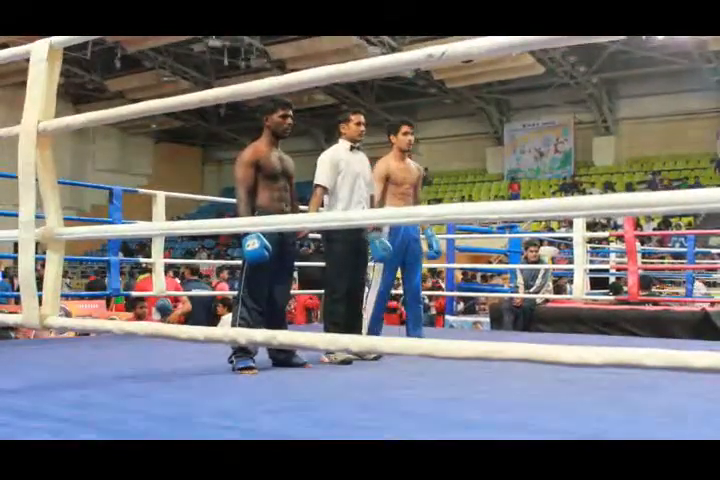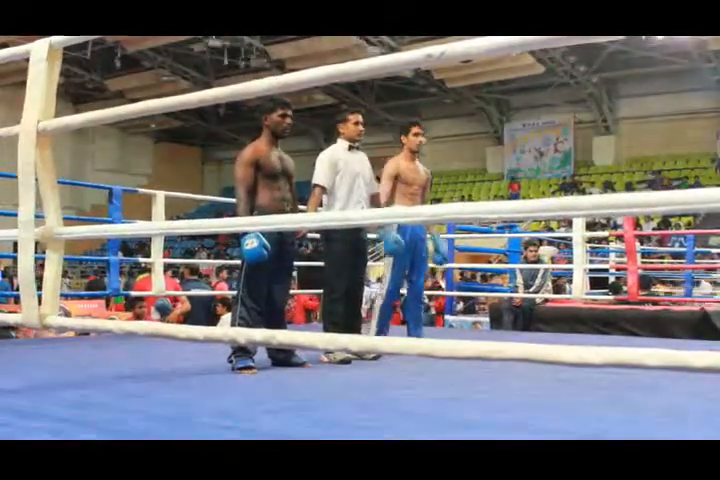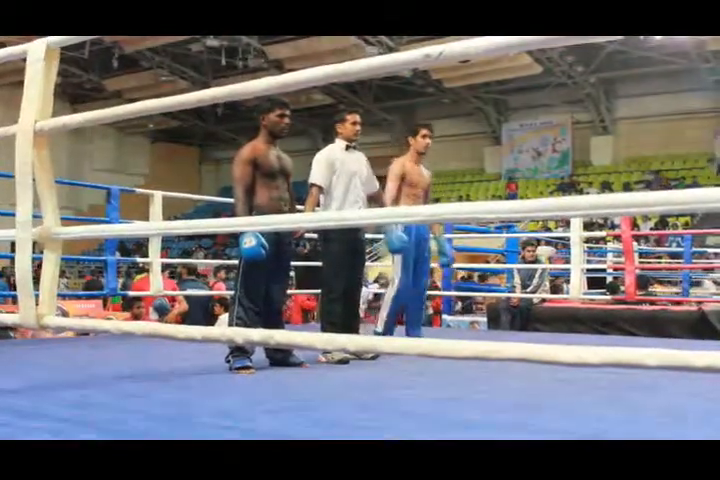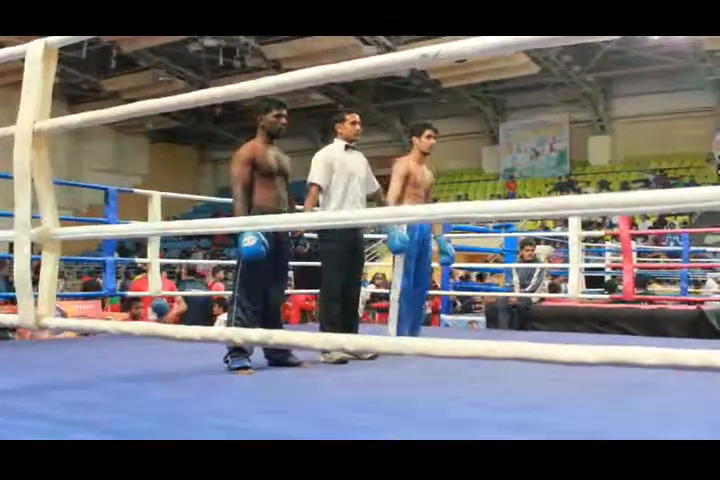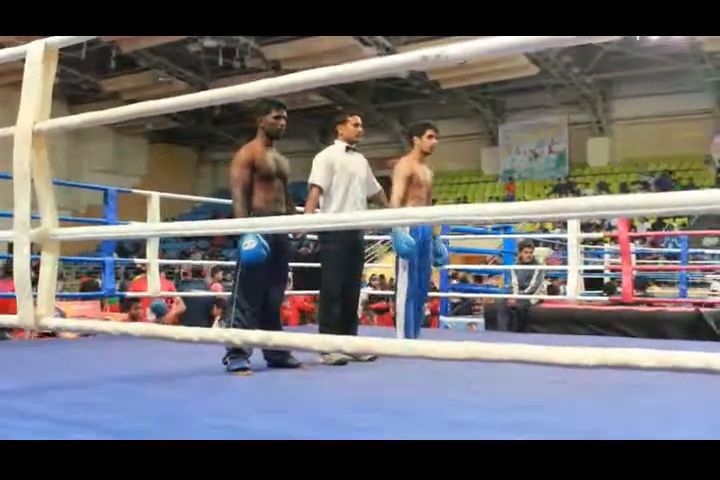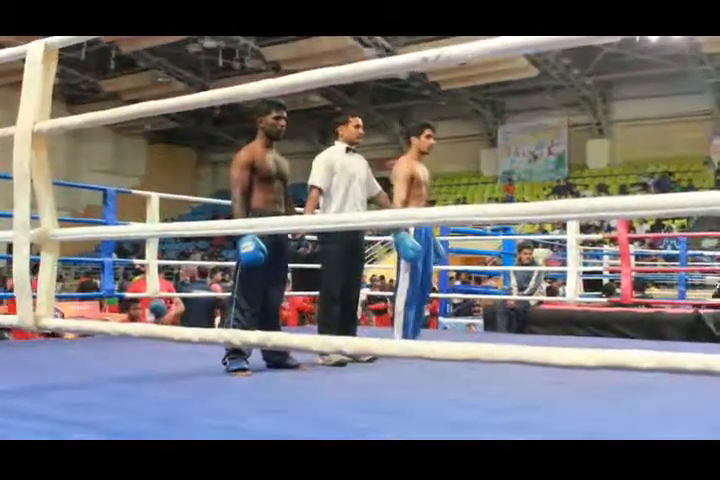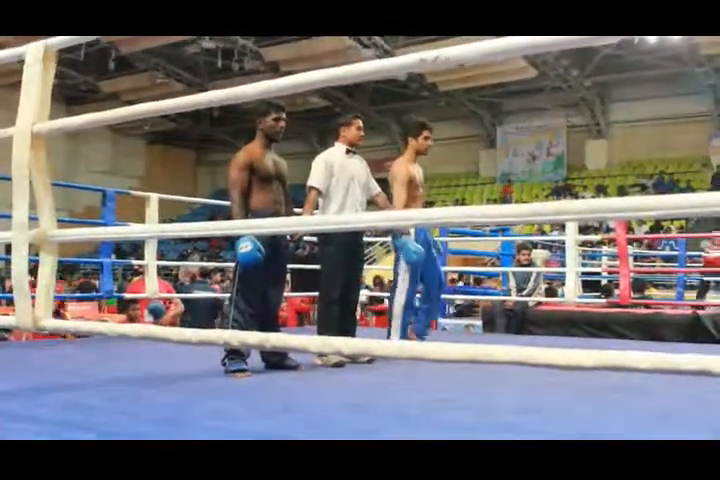
dt=0.2s
person 1, frame 1
left shoulder: (287, 160)
right shoulder: (251, 154)
right elbow: (242, 195)
left wrist: (300, 230)
right wrist: (248, 230)
left hip: (286, 229)
left knee: (280, 295)
right knee: (252, 294)
left ankle: (281, 351)
right ankle: (241, 353)
person 1, frame 2
left shoulder: (287, 159)
right shoulder: (251, 153)
right elbow: (242, 194)
right wrist: (247, 229)
left hip: (285, 229)
left knee: (279, 295)
right knee: (252, 293)
left ankle: (280, 350)
right ankle: (241, 353)
person 1, frame 3
left shoulder: (285, 158)
right shoulder: (249, 152)
right elbow: (240, 192)
right wrist: (245, 227)
left hip: (283, 229)
left knee: (276, 295)
right knee: (249, 293)
left ankle: (278, 350)
right ankle: (238, 353)
person 1, frame 4
left shoulder: (283, 157)
right shoulder: (248, 152)
right elbow: (239, 191)
right wrist: (245, 227)
left hip: (281, 228)
left knee: (275, 295)
right knee: (248, 293)
left ankle: (277, 350)
right ankle: (237, 354)
person 1, frame 5
left shoulder: (282, 160)
right shoulder: (247, 154)
right elbow: (238, 194)
right wrist: (245, 230)
left hip: (280, 230)
left knee: (274, 297)
right knee: (247, 295)
left ankle: (276, 352)
right ankle: (236, 355)
person 1, frame 6
left shoulder: (282, 161)
right shoulder: (247, 155)
right elbow: (238, 196)
right wrist: (244, 231)
left hip: (279, 232)
left knee: (273, 297)
right knee: (247, 296)
left ankle: (275, 353)
right ankle: (235, 356)
person 1, frame 7
left shoulder: (281, 162)
right shoulder: (246, 156)
right elbow: (236, 196)
right wrist: (242, 232)
left hip: (278, 232)
left knee: (272, 298)
right knee: (245, 296)
left ankle: (274, 353)
right ankle: (234, 356)
person 2, frame 1
left shoulder: (363, 158)
right shoulder: (332, 155)
right elbow: (320, 190)
left hip: (360, 229)
right hip: (339, 228)
left knee: (356, 287)
right knee: (337, 288)
person 2, frame 2
left shoulder: (363, 158)
right shoulder: (330, 155)
left elbow: (373, 193)
right elbow: (318, 189)
left hip: (359, 229)
right hip: (338, 228)
left knee: (355, 287)
right knee: (336, 287)
person 2, frame 3
left shoulder: (361, 159)
right shoulder: (327, 155)
left elbow: (373, 191)
right elbow: (315, 189)
left hip: (357, 229)
right hip: (335, 228)
left knee: (353, 287)
right knee: (334, 287)
person 2, frame 4
left shoulder: (361, 158)
right shoulder: (326, 154)
left elbow: (373, 190)
right elbow: (314, 188)
left hip: (356, 228)
right hip: (334, 227)
left knee: (352, 287)
right knee: (332, 287)
person 2, frame 5
left shoulder: (361, 160)
right shoulder: (327, 156)
left elbow: (375, 192)
right elbow: (315, 190)
left hip: (356, 230)
right hip: (334, 229)
left knee: (351, 288)
right knee: (332, 288)
right ankle: (328, 347)
person 2, frame 6
left shoulder: (361, 161)
right shoulder: (327, 157)
left elbow: (376, 193)
right elbow: (315, 191)
left hip: (356, 231)
right hip: (335, 230)
left knee: (351, 289)
right knee: (332, 289)
person 2, frame 7
left shoulder: (361, 163)
right shoulder: (327, 158)
left elbow: (376, 194)
right elbow: (314, 192)
left hip: (356, 232)
right hip: (334, 230)
left knee: (351, 291)
right knee: (331, 290)
person 3, frame 1
left shoulder: (416, 169)
right shoulder: (383, 166)
right elbow: (374, 202)
left wrist: (428, 232)
right wrist: (377, 235)
left hip: (412, 227)
right hip: (392, 226)
left knee: (414, 285)
right knee: (382, 284)
left ankle: (415, 335)
right ankle: (370, 336)
person 3, frame 2
left shoulder: (425, 172)
right shoulder: (394, 165)
right elbow: (383, 199)
left wrist: (435, 237)
right wrist: (386, 229)
left hip: (419, 227)
right hip: (400, 225)
left knee: (417, 284)
right knee: (393, 281)
left ankle: (415, 334)
right ankle: (377, 334)
person 3, frame 3
left shoulder: (427, 174)
right shoulder: (399, 165)
right elbow: (388, 198)
left wrist: (440, 239)
right wrist: (390, 227)
left hip: (422, 228)
right hip: (404, 225)
left knee: (420, 284)
right knee: (401, 282)
left ankle: (412, 334)
right ankle: (383, 332)
person 3, frame 4
left shoulder: (428, 173)
right shoulder: (403, 165)
right elbow: (392, 197)
left wrist: (440, 238)
right wrist: (392, 227)
left hip: (424, 228)
right hip: (406, 225)
left knee: (421, 285)
right knee: (403, 283)
left ankle: (412, 335)
right ankle: (397, 335)
person 3, frame 5
left shoulder: (428, 172)
right shoulder: (405, 165)
right elbow: (395, 200)
left wrist: (437, 238)
right wrist: (397, 230)
left hip: (425, 228)
right hip: (409, 227)
left knee: (422, 287)
right knee: (407, 285)
left ankle: (413, 337)
right ankle: (404, 339)
person 3, frame 6
left shoulder: (423, 169)
right shoulder: (404, 166)
right elbow: (398, 202)
left wrist: (433, 238)
left hip: (424, 229)
right hip: (410, 228)
left knee: (423, 287)
right knee: (408, 286)
left ankle: (411, 336)
right ankle: (401, 339)
person 3, frame 7
left shoulder: (417, 168)
right shoulder: (401, 168)
right elbow: (399, 207)
left wrist: (429, 236)
right wrist: (404, 237)
left hip: (422, 230)
right hip: (408, 231)
left knee: (435, 283)
right knee: (405, 287)
left ankle: (417, 329)
right ankle: (397, 340)
